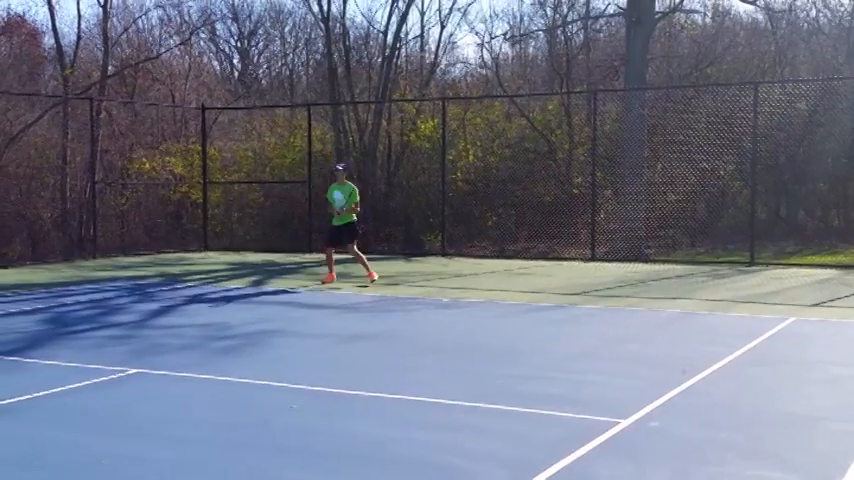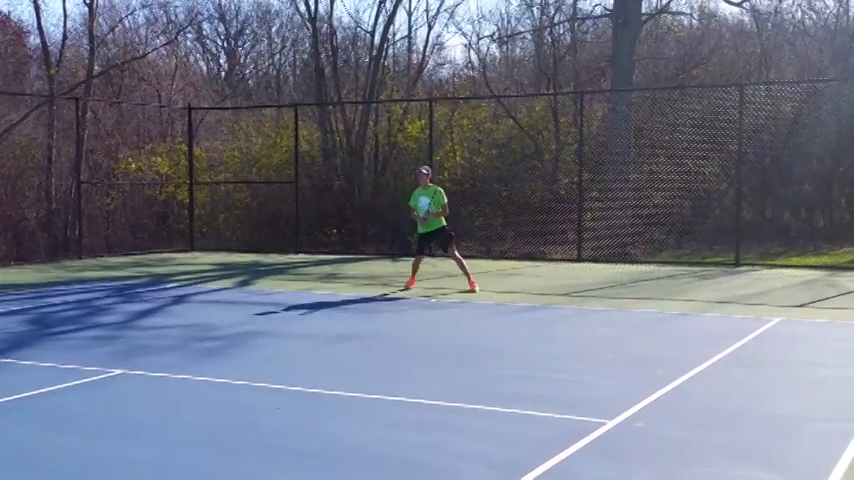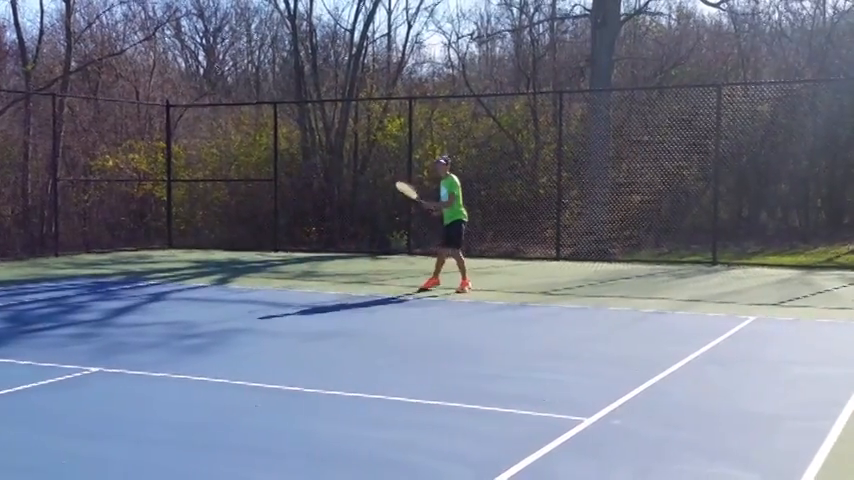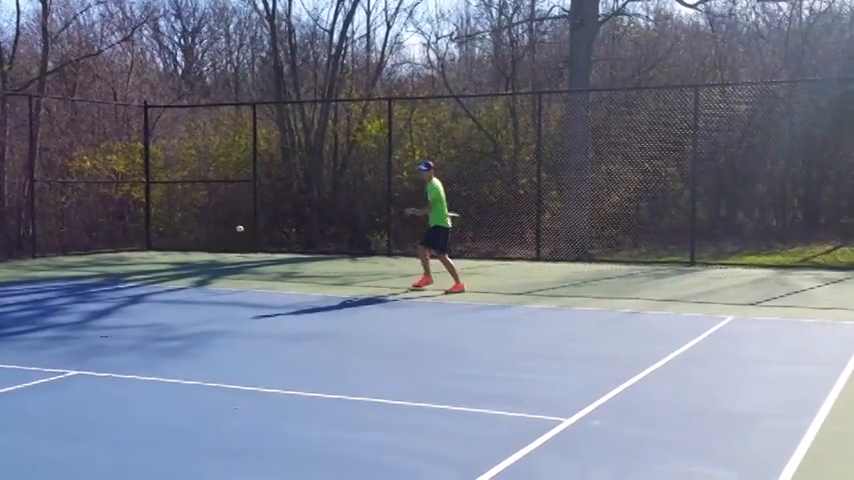
dt=0.7s
person 1, frame 1
left shoulder: (352, 188)
right shoulder: (332, 188)
left elbow: (357, 209)
right elbow: (330, 205)
left wrist: (347, 210)
right wrist: (334, 212)
left hip: (349, 222)
right hip: (336, 223)
left knee: (352, 250)
right knee: (328, 250)
left ankle: (370, 273)
right ankle: (331, 274)
person 1, frame 2
left shoulder: (438, 191)
right shoulder: (416, 193)
left elbow: (445, 212)
right elbow: (413, 212)
left wrist: (432, 215)
right wrist: (418, 218)
left hip: (440, 227)
right hip: (423, 230)
left knee: (453, 254)
right knee: (418, 257)
left ankle: (471, 281)
right ankle: (412, 279)
person 1, frame 3
left shoulder: (453, 181)
right shoulder: (443, 181)
left elbow: (449, 203)
left wrist: (431, 204)
right wrist: (436, 208)
left hip: (458, 219)
right hip: (448, 220)
left knee: (455, 252)
right knee: (442, 251)
left ankle: (465, 282)
right ankle: (435, 278)
person 1, frame 4
left shoulder: (432, 185)
right shoulder: (433, 184)
left elbow: (429, 209)
left wrist: (414, 211)
left hip: (440, 225)
right hip: (436, 225)
left knee: (441, 255)
right knee: (422, 249)
left ankle: (459, 284)
right ankle: (427, 277)
